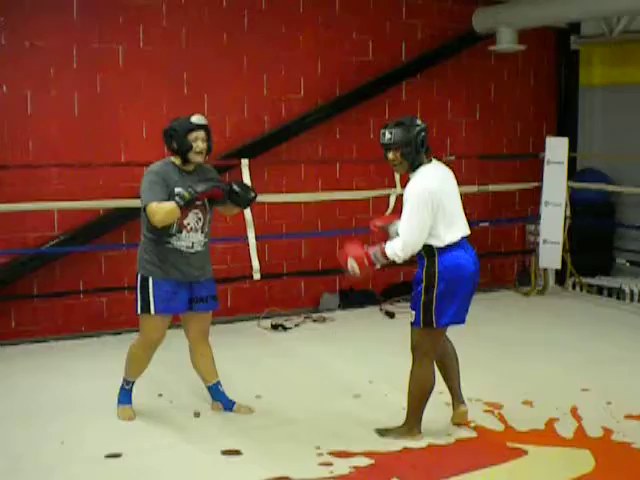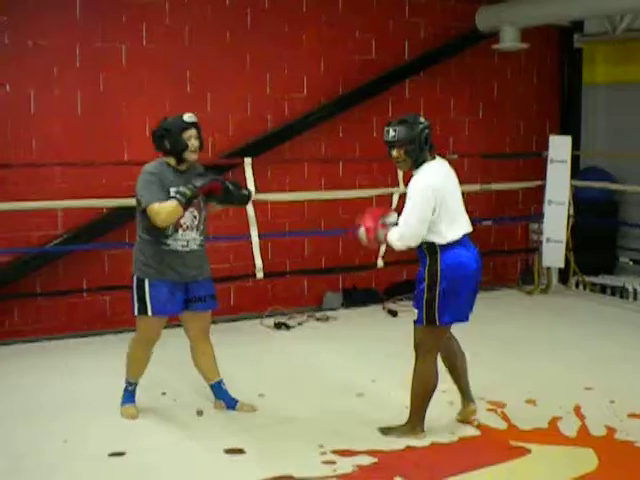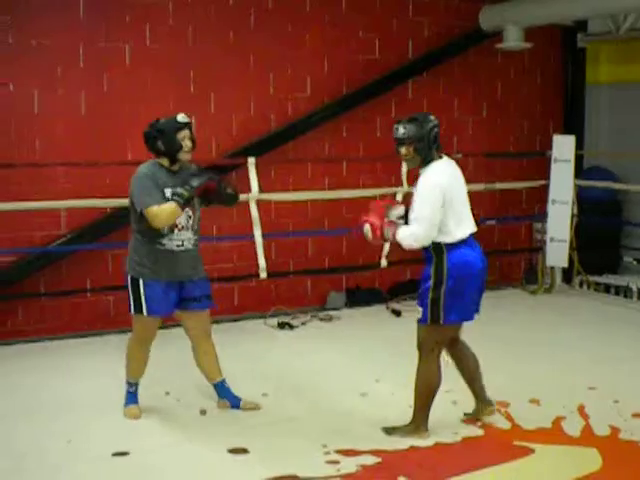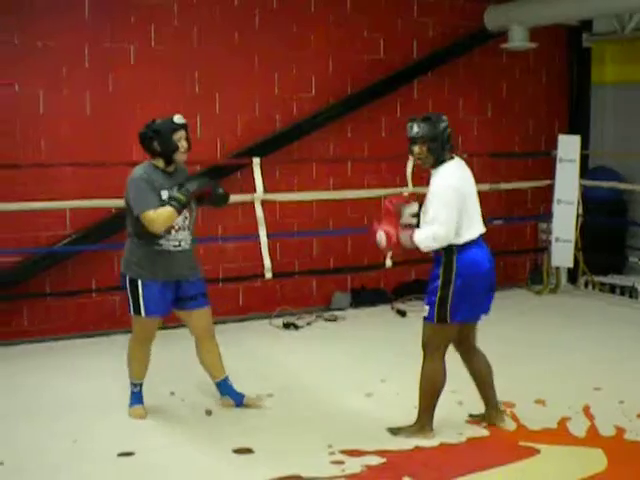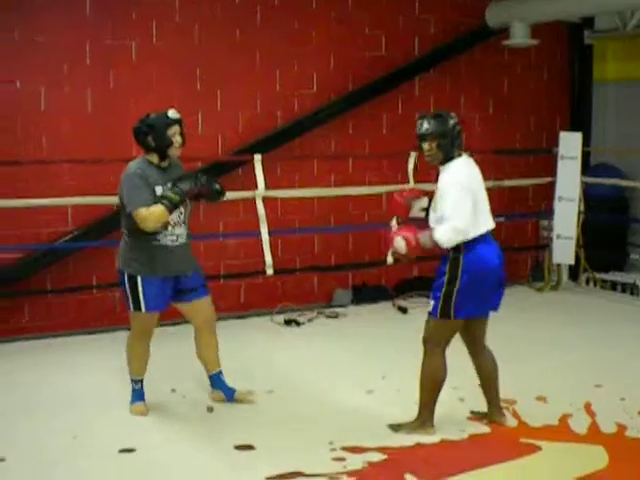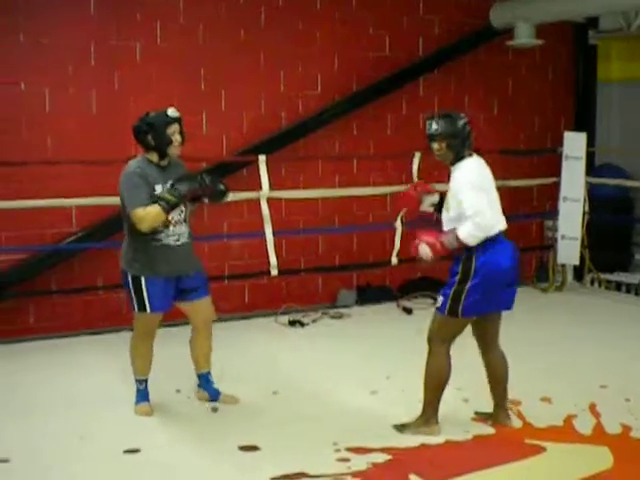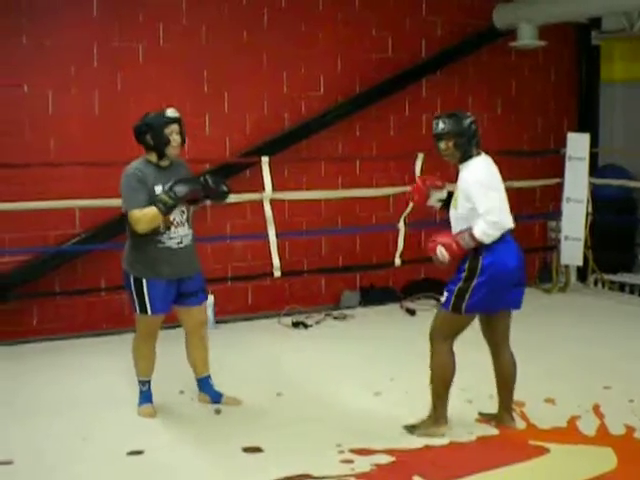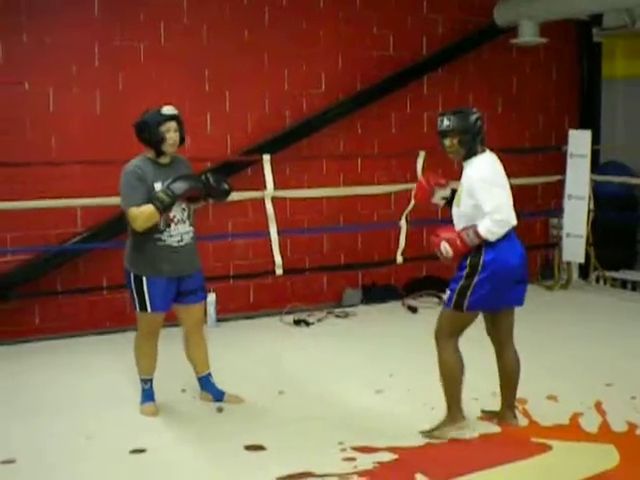
dt=0.1s
person 1, frame 1
left shoulder: (421, 185)
right shoulder: (441, 171)
left elbow: (410, 243)
left wrist: (369, 256)
right wrist: (396, 226)
left hip: (442, 267)
right hip: (463, 258)
left knee: (421, 352)
right knee: (436, 335)
left ankle: (411, 426)
right ankle: (458, 402)
person 1, frame 2
left shoulder: (423, 182)
right shoulder: (442, 168)
left elbow: (409, 236)
left wrist: (377, 231)
right wrist: (393, 219)
left hip: (444, 264)
right hip: (465, 256)
left knee: (425, 350)
right knee: (441, 333)
left ankle: (415, 425)
right ankle: (467, 400)
person 1, frame 3
left shoulder: (432, 179)
right shoulder: (447, 167)
left elbow: (420, 235)
left wrist: (384, 228)
right wrist: (399, 213)
left hip: (449, 264)
right hip: (469, 256)
left knee: (428, 351)
right knee: (452, 340)
left ankle: (418, 424)
right ankle: (483, 404)
person 1, frame 4
left shoulder: (444, 180)
right shoulder: (457, 168)
left elbow: (438, 235)
left wrist: (399, 234)
right wrist: (415, 212)
left hip: (458, 265)
right hip: (477, 257)
left knee: (433, 350)
right knee: (466, 344)
left ankle: (423, 424)
right ankle: (493, 410)
person 1, frame 5
left shoulder: (454, 176)
right shoulder: (463, 166)
left elbow: (459, 228)
left wrist: (418, 239)
right wrist: (425, 206)
left hip: (466, 262)
right hip: (485, 257)
left knee: (433, 345)
right knee: (475, 343)
left ankle: (424, 420)
right ankle: (495, 410)
person 1, frame 6
left shoulder: (466, 175)
right shoulder: (473, 166)
left elbow: (481, 223)
left wrist: (442, 243)
right wrist: (434, 201)
left hip: (479, 262)
right hip: (499, 255)
left knee: (438, 341)
right knee: (488, 342)
left ankle: (428, 418)
right ankle: (501, 411)
person 1, frame 7
left shoulder: (474, 173)
right shoulder: (480, 165)
left elbow: (494, 220)
left wrist: (459, 243)
left hip: (486, 262)
right hip: (506, 256)
left knee: (440, 336)
right knee: (498, 343)
left ankle: (437, 416)
right ankle: (505, 413)
person 1, frame 8
left shoulder: (478, 171)
right shoulder: (484, 162)
left elbow: (499, 218)
left wrist: (463, 240)
right wrist: (445, 194)
left hip: (488, 259)
right hip: (509, 254)
left knee: (445, 335)
right knee: (502, 340)
left ankle: (453, 417)
right ankle: (508, 411)
person 2, frame 1
left shoulder: (206, 173)
right shoulder: (158, 173)
left elbow: (225, 207)
right elbow: (157, 216)
left wrist: (239, 196)
right wrist: (192, 193)
left hip: (198, 271)
right hip: (160, 271)
left knee: (200, 336)
right knee: (151, 337)
left ankle: (219, 397)
right ankle: (125, 392)
person 2, frame 2
left shoulder: (198, 171)
right shoulder: (153, 173)
left elbow: (211, 204)
right elbow: (160, 216)
left wrist: (231, 194)
right wrist: (193, 189)
left hip: (195, 271)
right hip: (156, 271)
left knee: (200, 335)
right knee: (147, 336)
left ankle: (221, 395)
right ankle: (129, 392)
person 2, frame 3
left shoulder: (187, 171)
right shoulder: (145, 176)
right elbow: (159, 219)
left wrist: (217, 195)
right wrist: (190, 189)
left hip: (189, 270)
right hip: (150, 272)
left knee: (201, 334)
right knee: (143, 336)
left ankle: (225, 395)
right ankle: (131, 394)
person 2, frame 4
left shoulder: (181, 172)
right shoulder: (141, 178)
right elbow: (155, 223)
left wrist: (207, 196)
right wrist: (186, 193)
left hip: (185, 270)
right hip: (147, 272)
left knee: (205, 330)
right knee: (143, 336)
left ankle: (228, 393)
right ankle: (135, 394)
person 2, frame 5
left shoulder: (176, 167)
right shoulder: (135, 174)
right elbow: (148, 221)
left wrist: (203, 191)
right wrist: (178, 193)
left hip: (182, 264)
right hip: (144, 267)
left knee: (206, 320)
right knee: (142, 330)
left ankle: (220, 386)
right ankle: (137, 391)
person 2, frame 6
left shoulder: (177, 166)
right shoulder: (135, 173)
right elbow: (144, 221)
left wrist: (204, 191)
right wrist: (176, 193)
left hip: (184, 263)
right hip: (146, 268)
left knee: (205, 320)
right knee: (145, 331)
left ankle: (206, 386)
right ankle: (141, 391)
person 2, frame 7
left shoulder: (181, 167)
right shoulder: (136, 174)
right elbow: (140, 222)
left wrist: (206, 192)
right wrist: (172, 196)
left hip: (186, 266)
right hip: (150, 270)
left knee: (197, 327)
right knee: (147, 332)
left ankle: (206, 389)
right ankle: (144, 393)
person 2, frame 8
left shoulder: (182, 165)
right shoulder: (136, 171)
right elbow: (137, 220)
left wrist: (207, 191)
right wrist: (171, 194)
left hip: (187, 264)
right hip: (150, 268)
left knee: (195, 325)
right knee: (149, 330)
left ankle: (207, 387)
right ankle: (146, 391)
